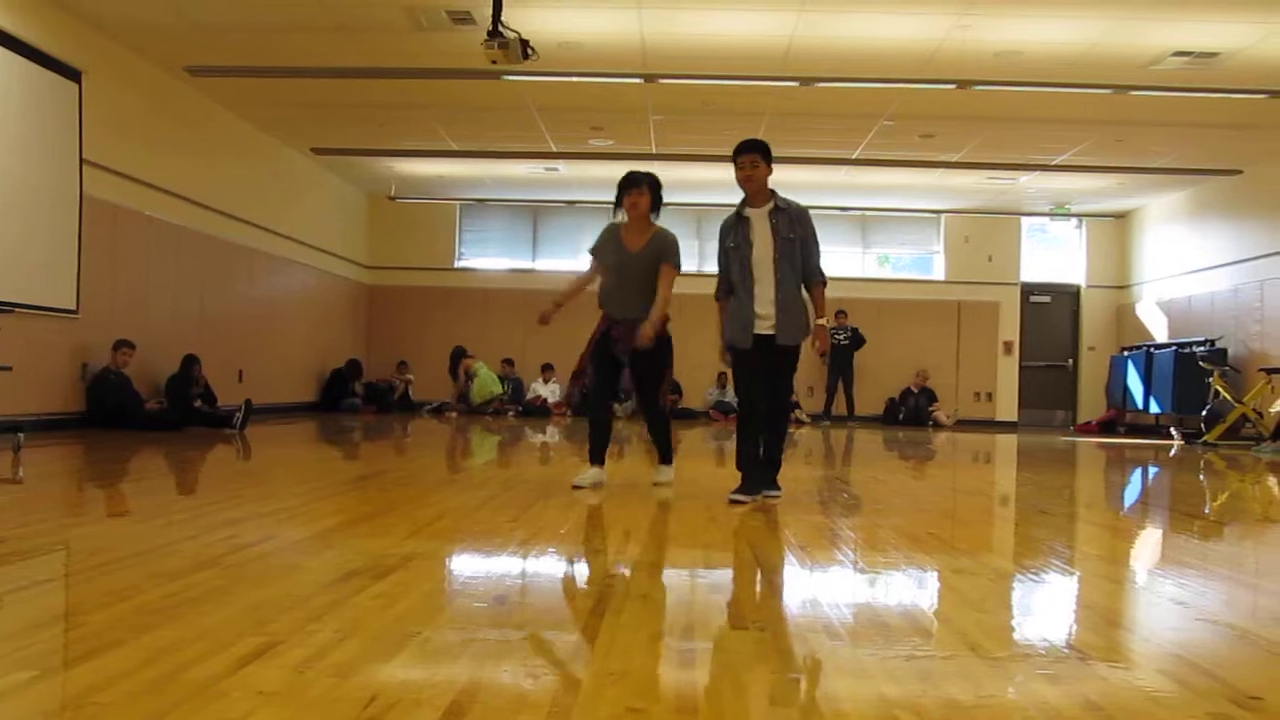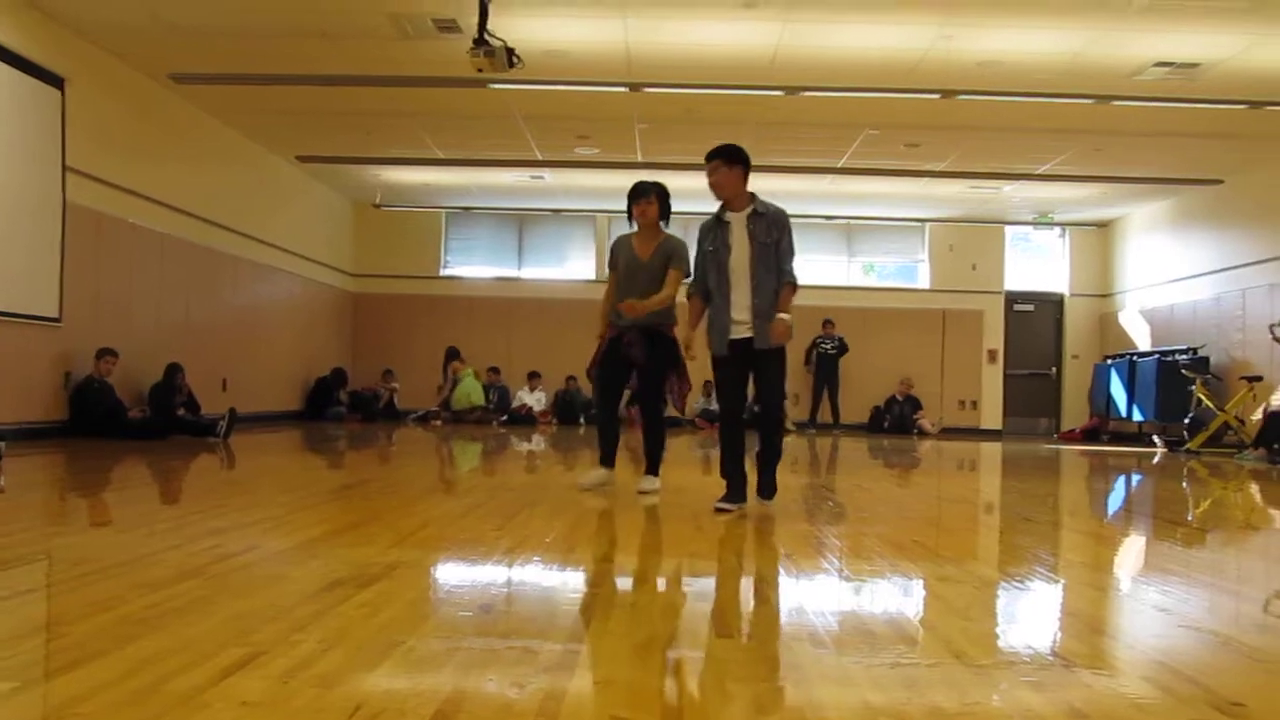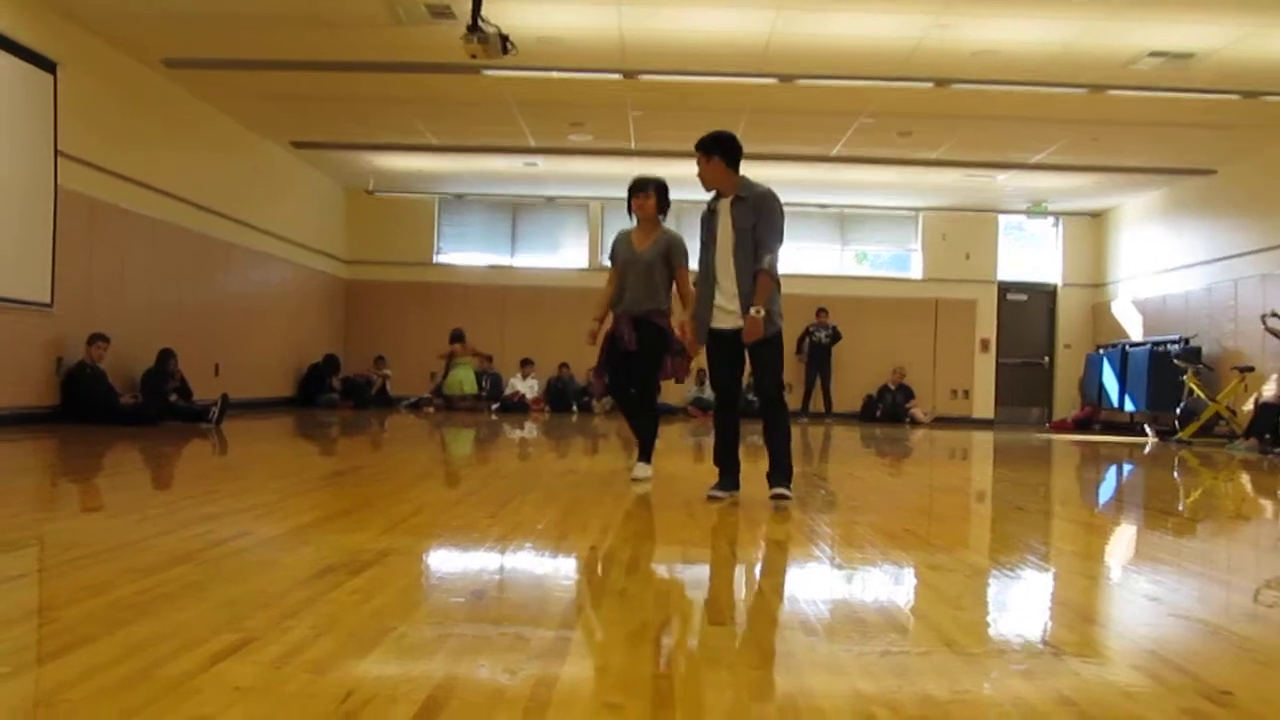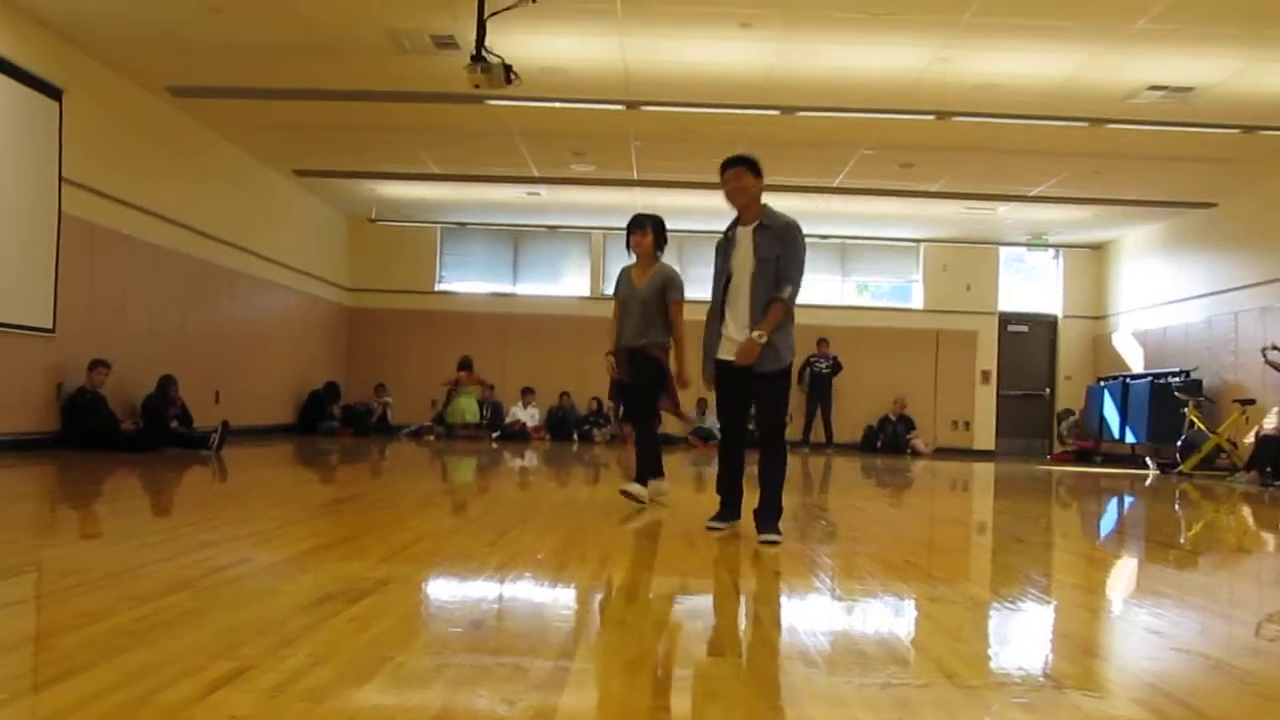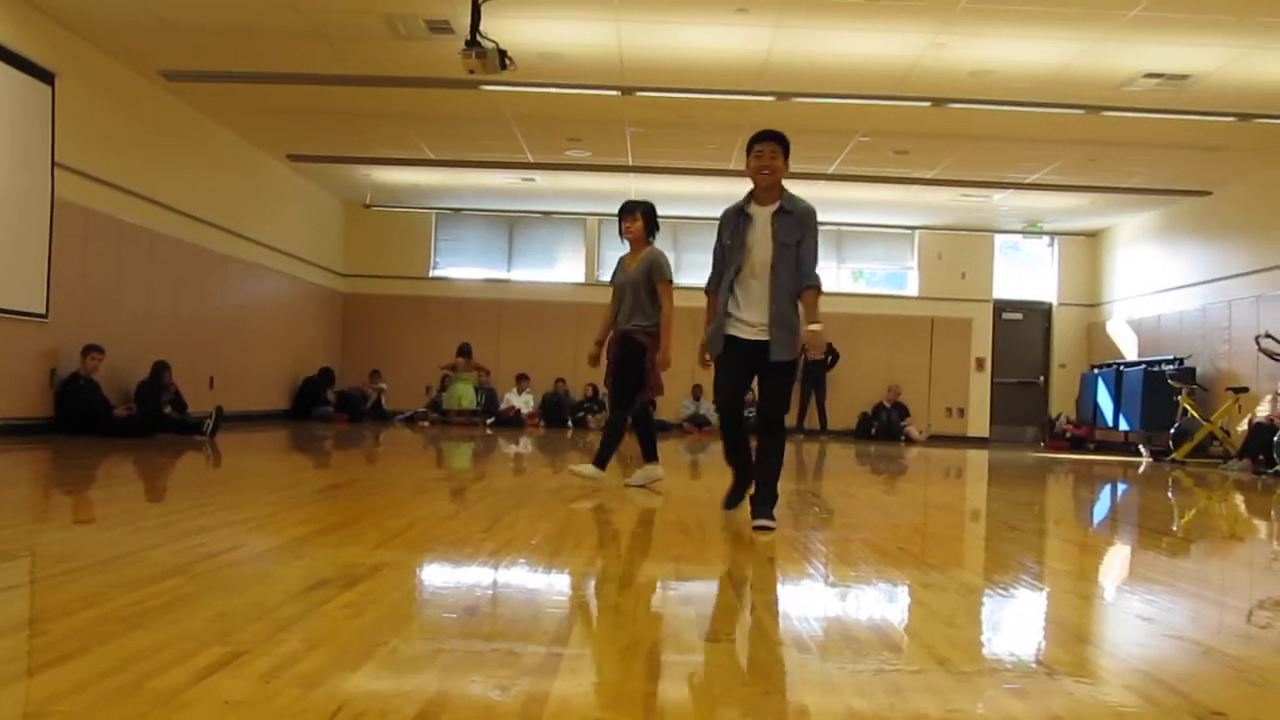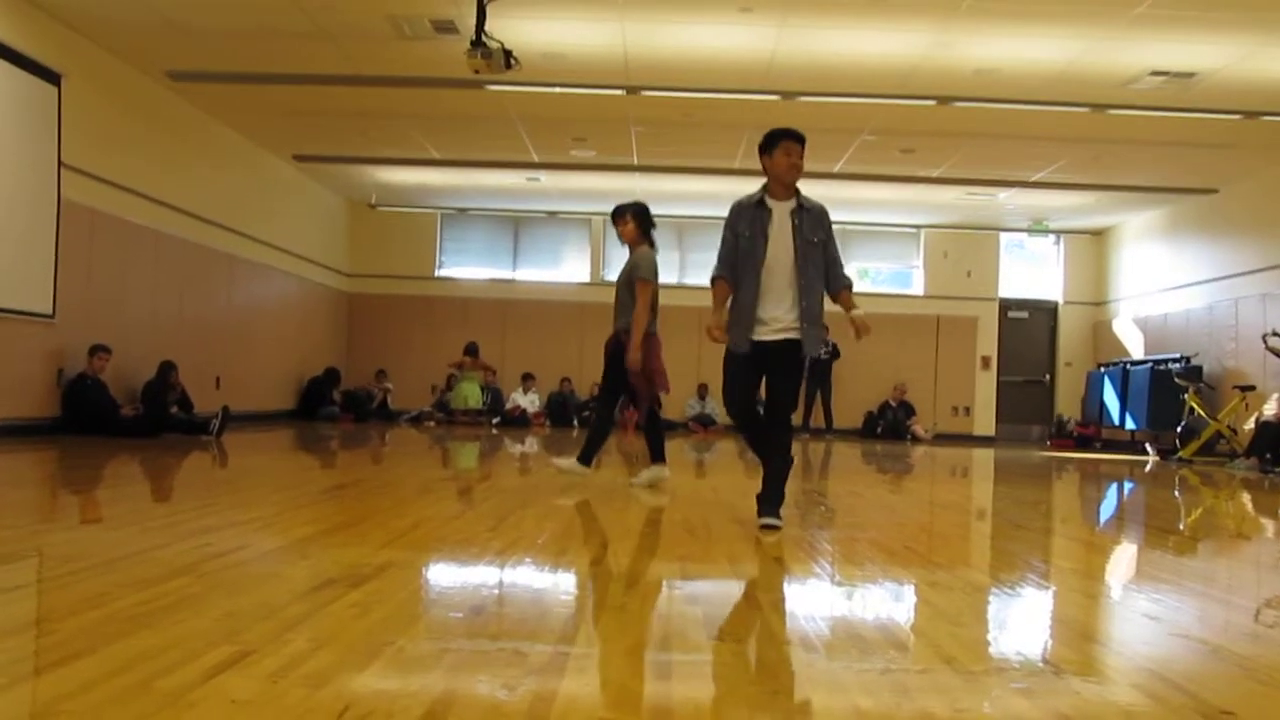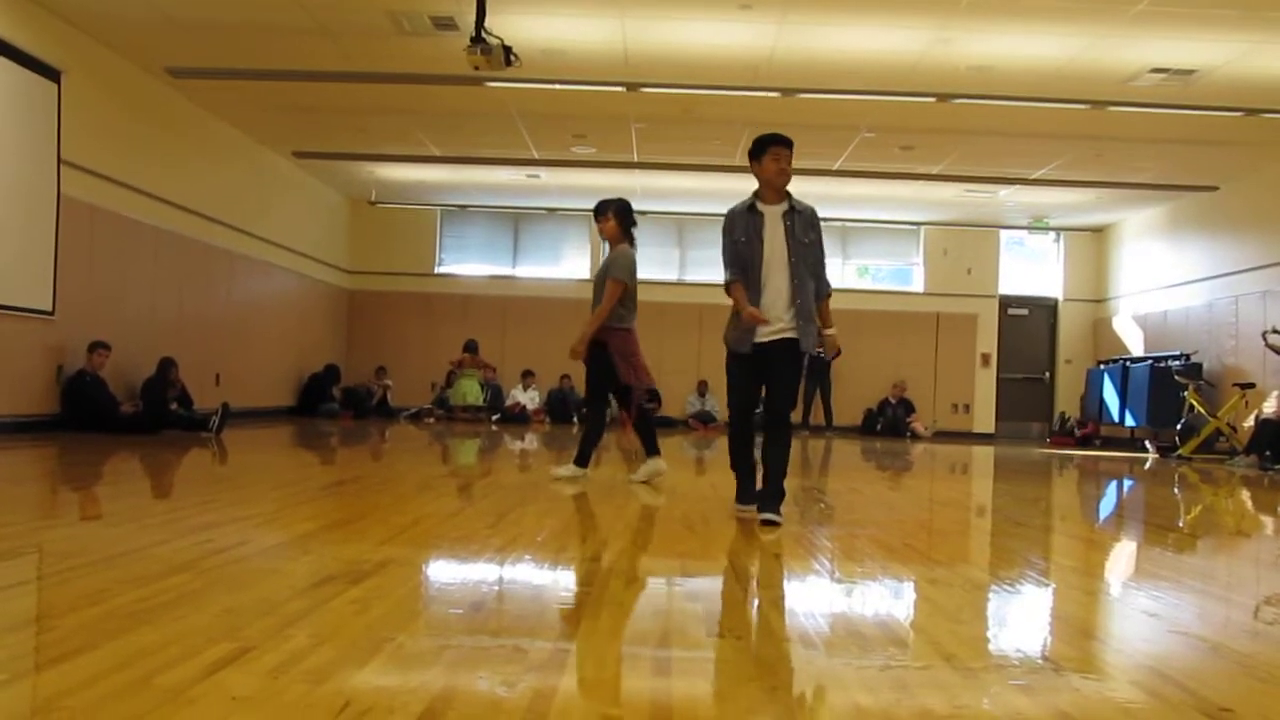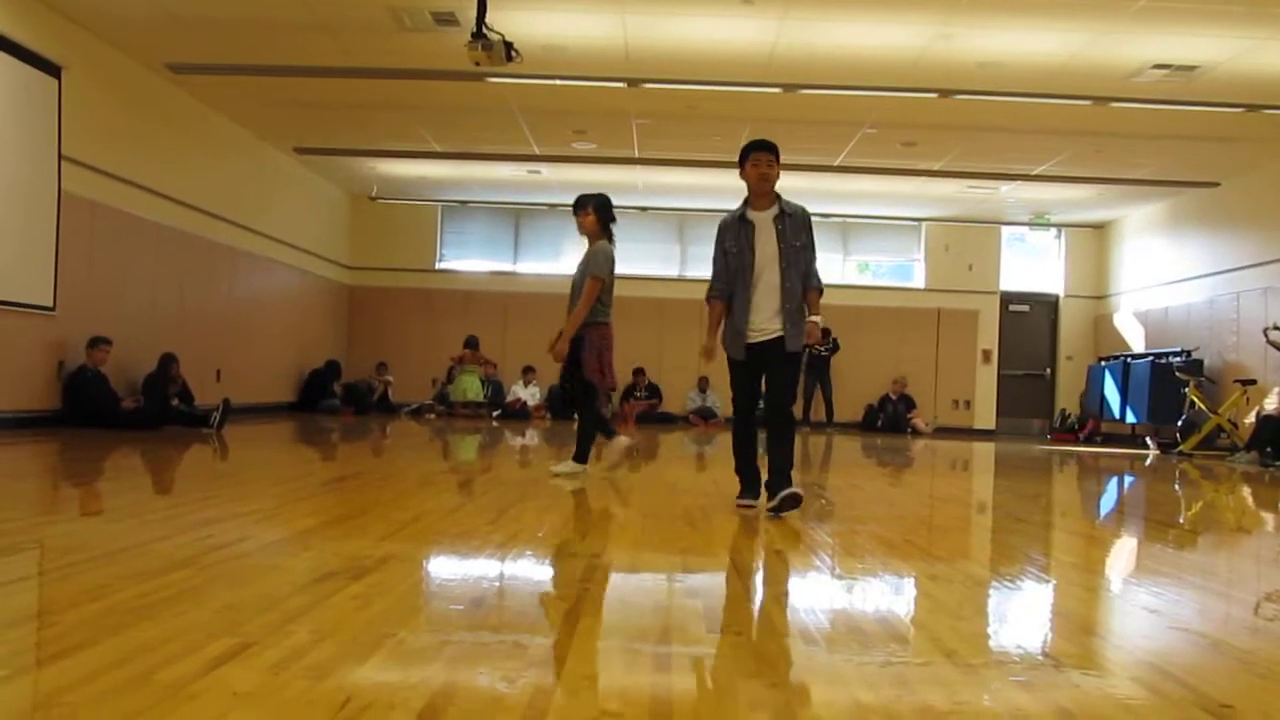
dt=0.3s
person 1, frame 1
left shoulder: (796, 216)
right shoulder: (730, 226)
left elbow: (812, 273)
right elbow: (725, 286)
left wrist: (820, 319)
right wrist: (723, 333)
left hip: (786, 329)
right hip: (745, 331)
left knee: (778, 405)
right knee: (749, 405)
left ankle: (770, 474)
right ankle: (750, 479)
person 1, frame 2
left shoulder: (774, 219)
right shoulder: (709, 229)
left elbow: (786, 274)
right elbow: (700, 286)
left wrist: (783, 315)
right wrist: (690, 328)
left hip: (765, 333)
right hip: (725, 336)
left knee: (772, 408)
right knee: (730, 412)
left ankle: (767, 475)
right ankle: (734, 488)
person 1, frame 3
left shoulder: (763, 200)
right shoulder: (710, 213)
left elbow: (767, 260)
left wrist: (757, 311)
right wrist: (694, 320)
left hip: (760, 321)
right hip: (719, 324)
left knee: (770, 395)
right knee: (725, 400)
left ankle: (780, 477)
right ankle: (727, 476)
person 1, frame 4
left shoulder: (785, 230)
right shoulder: (726, 241)
left elbow: (787, 291)
left wrist: (759, 336)
right wrist: (709, 355)
left hip: (770, 353)
right hip: (728, 353)
left knee: (771, 434)
right knee: (731, 433)
left ankle: (768, 518)
right ankle: (728, 507)
person 1, frame 5
left shoulder: (802, 215)
right shoulder: (732, 217)
left elbow: (807, 277)
right elbow: (717, 279)
left wrist: (813, 322)
right wrist: (708, 329)
left hip: (779, 337)
right hip: (734, 333)
left knee: (772, 420)
right knee: (726, 406)
left ankle: (763, 504)
right ankle: (742, 475)
person 1, frame 6
left shoulder: (816, 215)
right shoulder: (743, 211)
left elbow: (833, 272)
right elbow: (726, 268)
left wrist: (852, 310)
right wrist: (718, 311)
left hip: (792, 335)
right hip: (746, 333)
left knee: (780, 418)
right knee: (738, 407)
left ankle: (771, 502)
right ankle: (778, 465)
person 1, frame 7
left shoulder: (806, 217)
right shoulder: (737, 218)
left elbow: (819, 278)
right elbow: (734, 272)
left wrist: (828, 327)
right wrist: (745, 307)
left hip: (790, 335)
right hip: (747, 334)
left knee: (779, 417)
right knee: (740, 414)
left ankle: (771, 499)
right ankle: (746, 487)
person 1, frame 8
left shoulder: (798, 218)
right shoulder: (730, 226)
left elbow: (810, 275)
right elbow: (720, 286)
left wrist: (814, 316)
right wrist: (711, 335)
left hip: (785, 334)
right hip: (742, 337)
left knee: (780, 408)
right knee: (744, 411)
left ankle: (782, 485)
right ankle: (748, 485)
person 2, frame 1
left shoulder: (665, 241)
right shoulder: (609, 235)
left elbow: (665, 287)
right elbow: (590, 276)
left wrist: (653, 322)
right wrist: (557, 305)
left hip: (648, 330)
right hip: (611, 327)
left knee: (649, 399)
right knee: (599, 396)
left ankle: (666, 462)
right ankle: (596, 467)
person 2, frame 2
left shoulder: (675, 247)
right shoulder: (620, 245)
left elbow: (670, 292)
right elbow: (611, 292)
left wrist: (646, 306)
right wrist: (602, 331)
left hip: (657, 334)
right hip: (621, 333)
left knee: (650, 405)
right knee: (606, 397)
left ankle: (652, 473)
right ankle: (606, 467)
person 2, frame 3
left shoulder: (670, 241)
right shoulder: (621, 240)
left elbow: (683, 288)
right elbow: (611, 283)
left wrist: (689, 324)
right wrist: (598, 318)
left hip: (652, 324)
right hip: (622, 324)
left knee: (645, 391)
right knee: (617, 388)
left ankle: (645, 460)
right ankle: (644, 441)
person 2, frame 4
left shoulder: (668, 277)
right shoulder: (624, 274)
left elbow: (677, 325)
right elbow: (616, 317)
left wrist: (681, 366)
right wrist: (610, 352)
left hip: (652, 356)
right hip: (626, 356)
left knee: (644, 418)
right knee: (638, 419)
left ankle: (641, 482)
right ankle: (656, 478)
person 2, frame 5
left shoulder: (656, 258)
right shoulder: (623, 261)
left elbow: (666, 305)
left wrist: (665, 347)
right wrist: (598, 342)
left hip: (643, 340)
right hip: (625, 339)
left knee: (619, 403)
right knee: (637, 404)
left ankle: (599, 465)
right ankle: (651, 464)
person 2, frame 6
left shoulder: (644, 257)
right shoulder: (634, 258)
left elbow: (643, 305)
left wrist: (635, 346)
right wrist: (623, 343)
left hip: (634, 341)
right hip: (626, 340)
left knee: (606, 401)
right knee: (645, 404)
left ankle: (583, 461)
right ankle: (658, 465)
person 2, frame 7
left shoulder: (621, 255)
right shoulder: (615, 255)
left elbow: (608, 303)
left wrist: (582, 338)
right wrist: (586, 339)
left hip: (611, 338)
right hip: (609, 338)
left knee: (596, 403)
right knee: (632, 402)
left ankle: (581, 464)
right ankle: (653, 458)
person 2, frame 8
left shoulder: (601, 251)
right shoulder: (593, 251)
left elbow: (587, 300)
left wrist: (565, 337)
right wrist: (563, 334)
left hip: (591, 334)
right hip: (583, 334)
left knee: (584, 398)
right knee: (577, 395)
left ankle: (580, 460)
right ankle: (613, 438)
